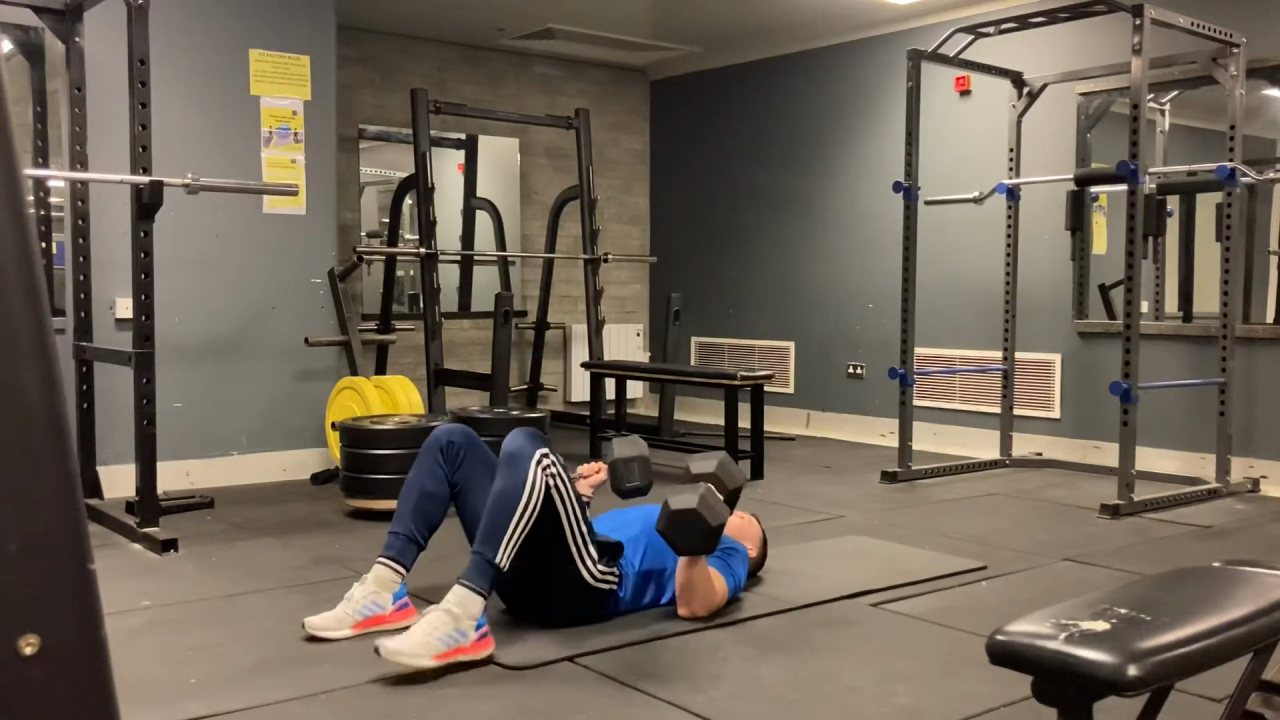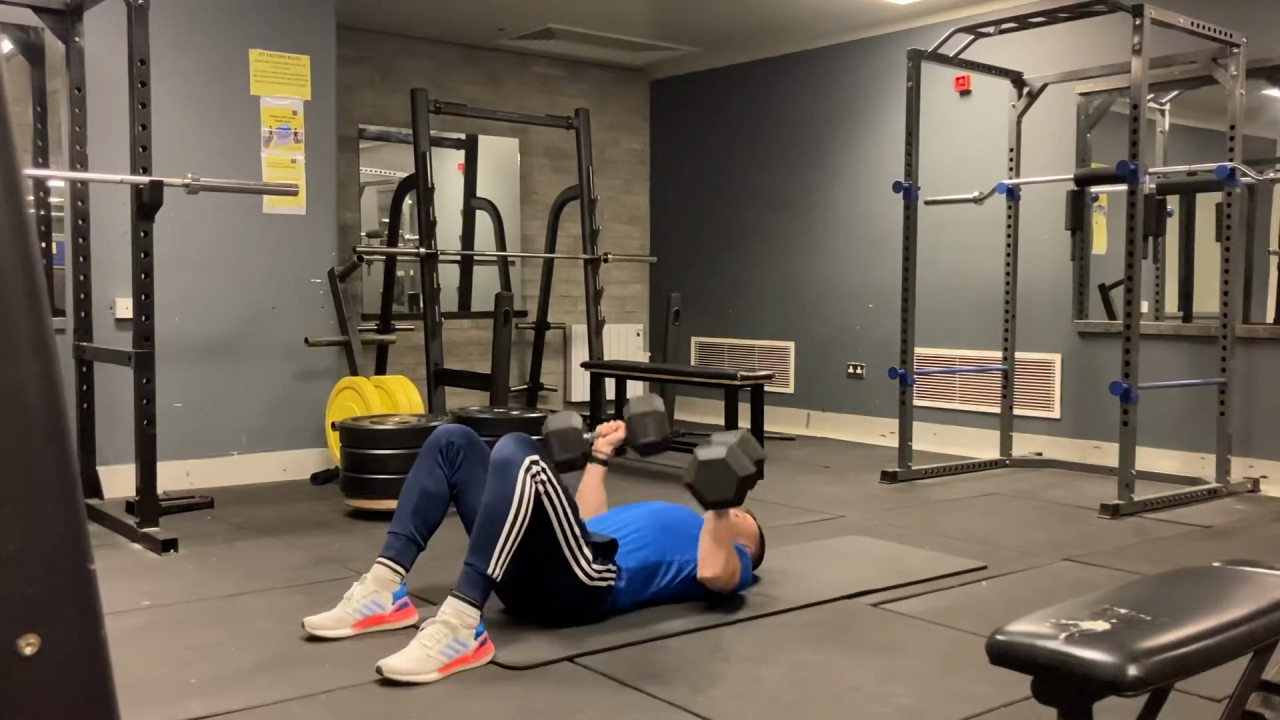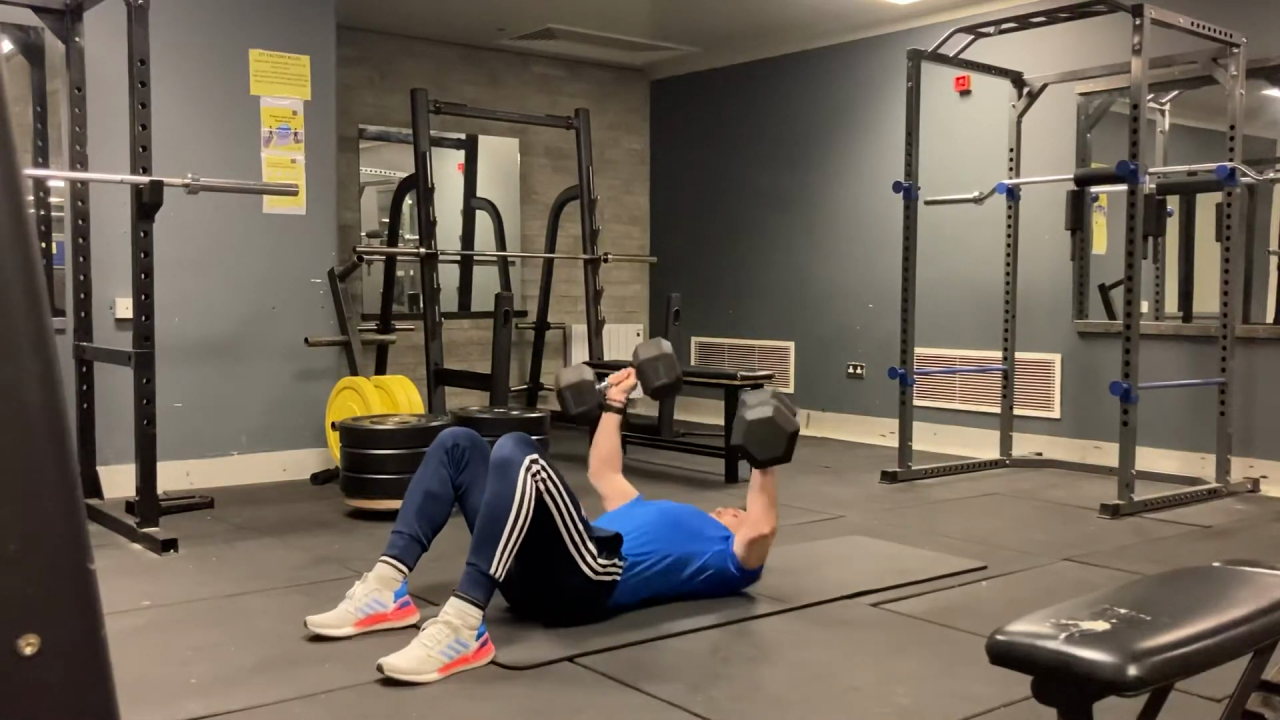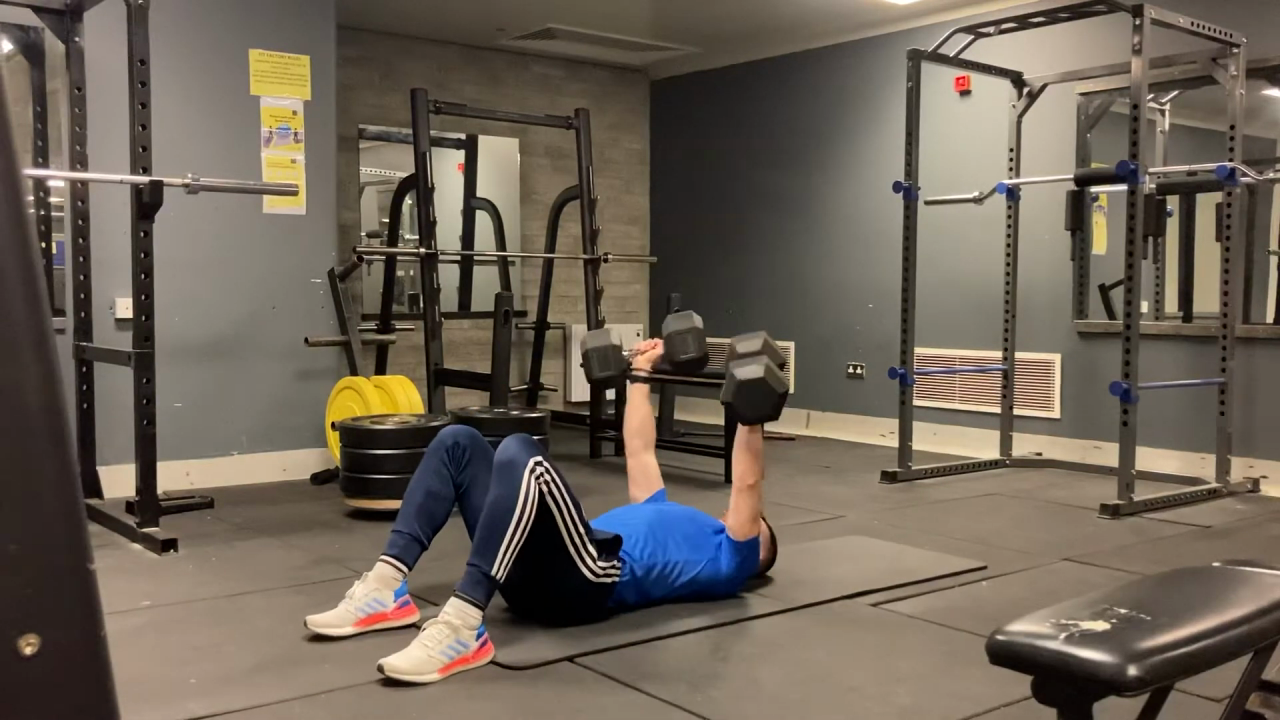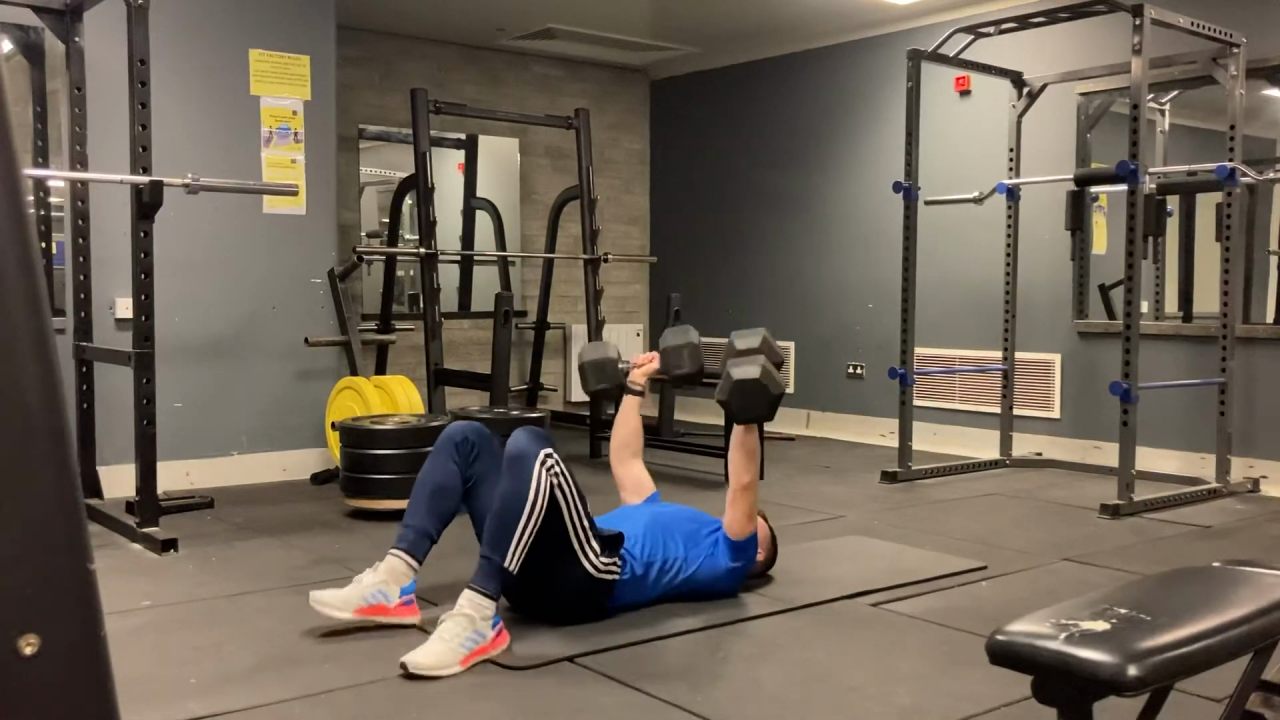
dt=0.5s
person 1, frame 1
left shoulder: (727, 556)
right shoulder: (664, 528)
left elbow: (691, 605)
right wrist: (581, 495)
left hip: (582, 584)
right hip: (529, 572)
left knee: (527, 446)
right knee: (452, 440)
left ankle: (463, 617)
right ankle: (385, 591)
person 1, frame 2
left shoulder: (731, 558)
right shoulder: (674, 529)
left elbow: (712, 572)
right elbow: (586, 521)
right wrist: (600, 456)
left hip: (583, 581)
right hip: (530, 571)
left knee: (517, 452)
right knee: (452, 441)
left ankle: (461, 627)
right ankle: (385, 592)
person 1, frame 3
left shoulder: (730, 560)
right shoulder: (664, 522)
left elbow: (762, 531)
right elbow: (604, 477)
left wrist: (763, 461)
right wrist: (614, 404)
left hip: (591, 579)
right hip: (537, 570)
left knee: (517, 452)
right knee: (457, 444)
left ankle: (462, 626)
right ankle: (387, 589)
person 1, frame 4
left shoulder: (729, 562)
right shoulder: (667, 516)
left elbow: (748, 487)
right elbow: (639, 452)
right wrist: (640, 374)
left hip: (590, 577)
right hip: (535, 571)
left knee: (520, 454)
right knee: (457, 442)
left ankle: (463, 626)
right ankle: (388, 589)
person 1, frame 5
left shoulder: (728, 561)
right shoulder: (667, 518)
left elbow: (742, 488)
right elbow: (627, 462)
right wrist: (635, 387)
left hip: (592, 577)
right hip: (536, 573)
left knee: (529, 446)
right knee: (464, 437)
left ankle: (476, 617)
right ankle: (393, 584)
